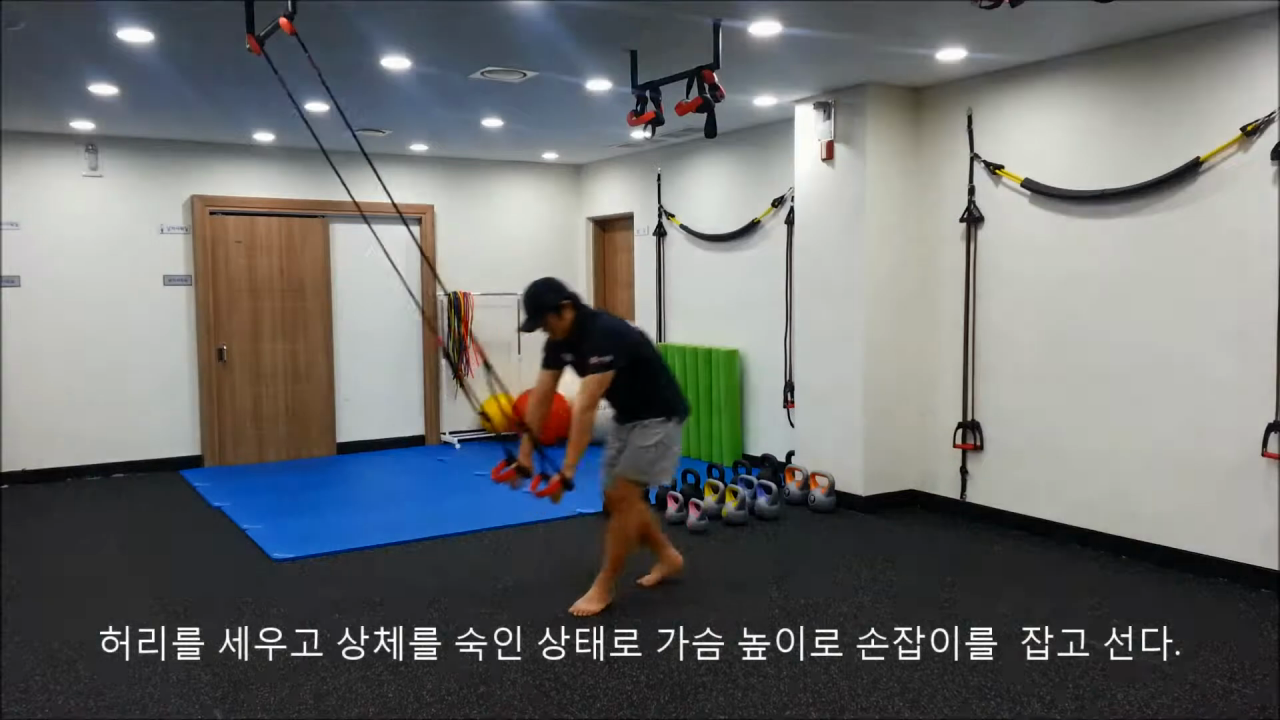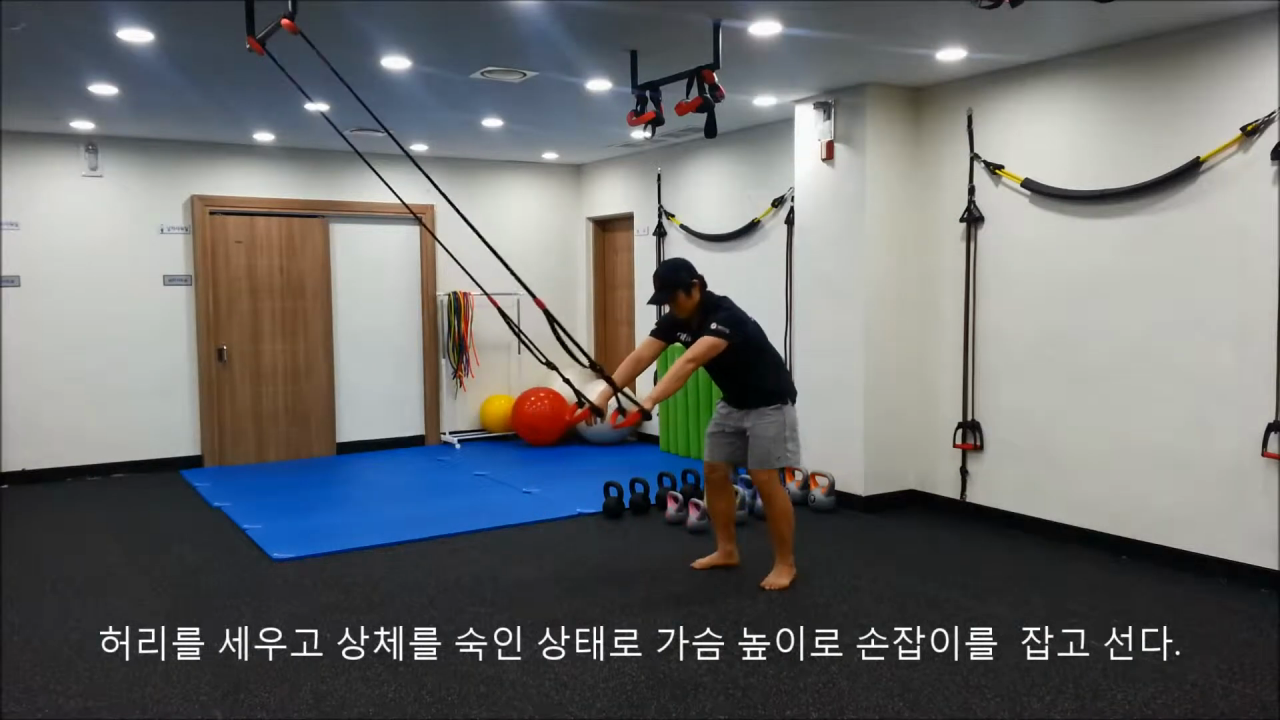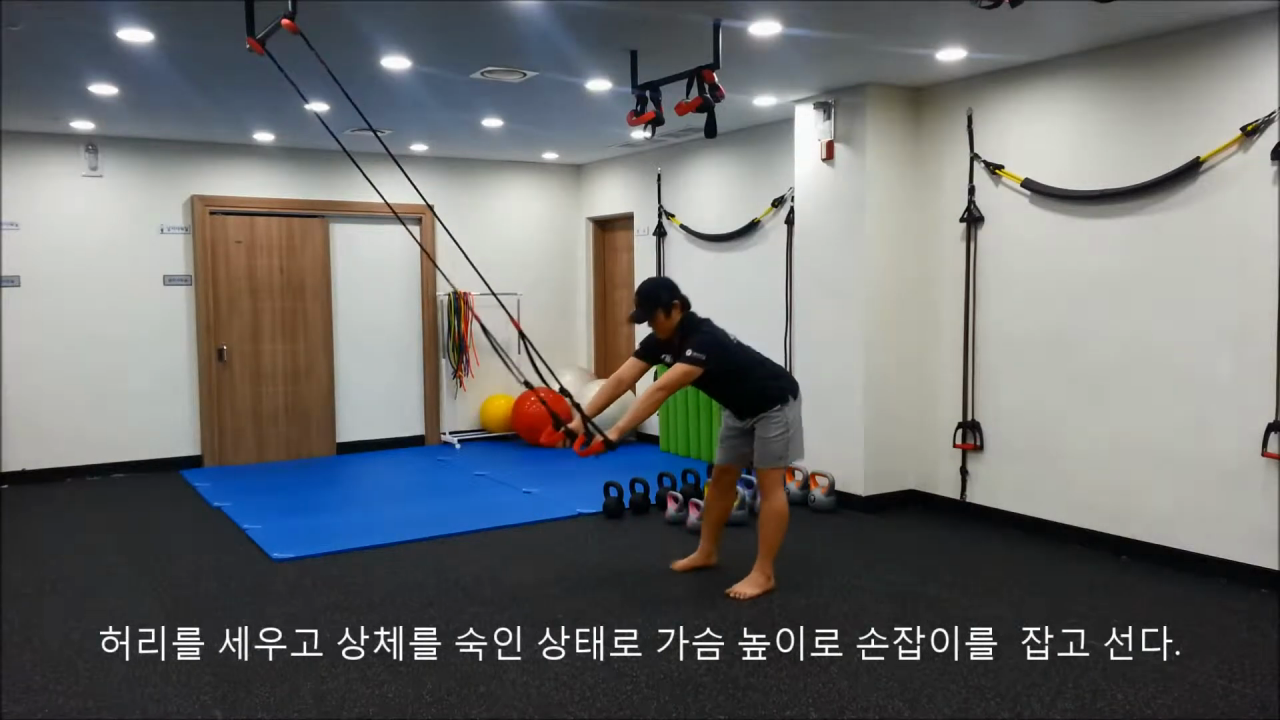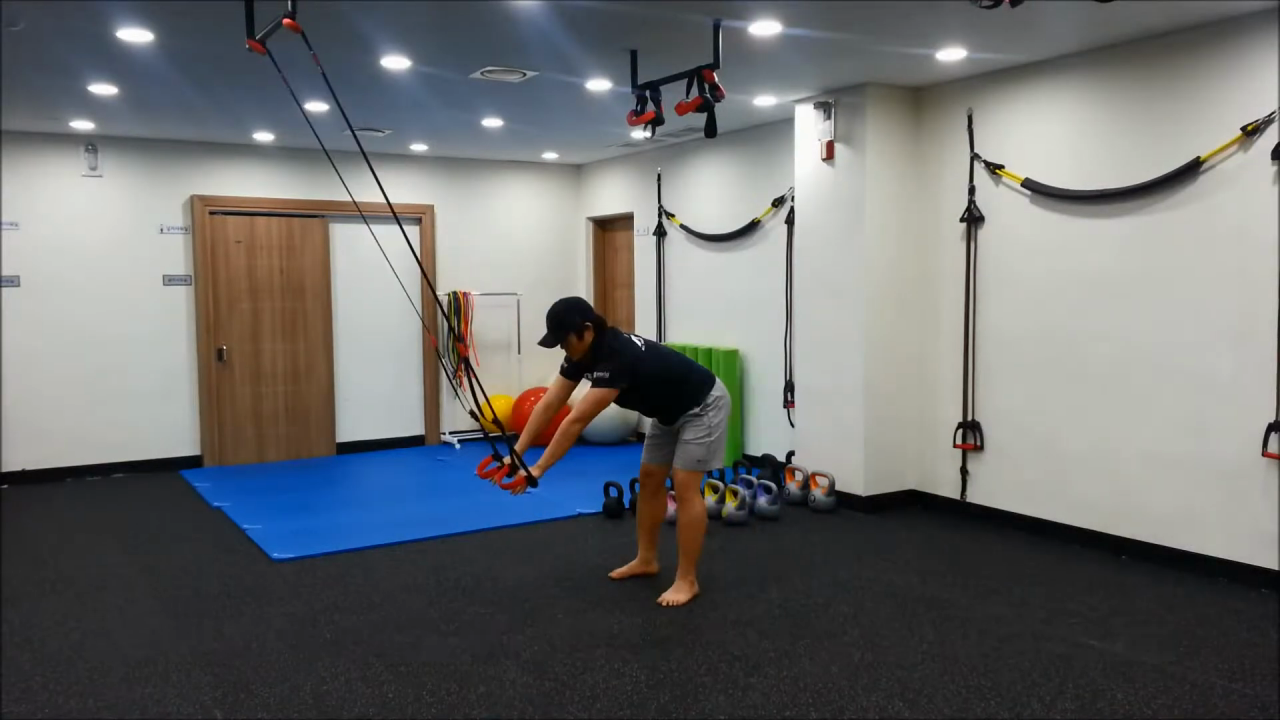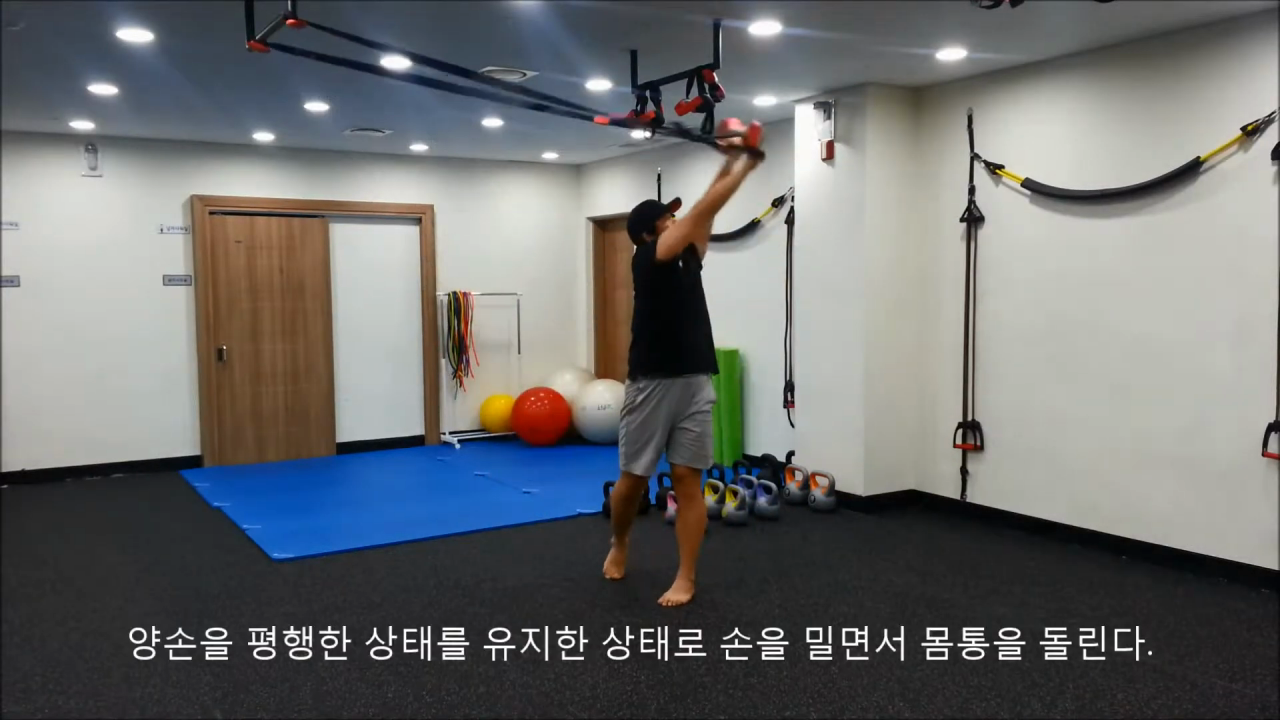
dt=1s
person 1, frame 1
left shoulder: (606, 335)
right shoulder: (560, 341)
left elbow: (585, 407)
right elbow: (541, 397)
left wrist: (568, 469)
right wrist: (525, 452)
left hip: (659, 417)
right hip: (628, 417)
left knee: (624, 497)
right knee: (619, 498)
left ankle: (602, 589)
right ankle: (668, 558)
person 1, frame 2
left shoulder: (726, 316)
right shoulder: (676, 320)
left elbow: (689, 363)
right elbow: (640, 358)
left wrist: (649, 401)
right wrist: (604, 395)
left hip: (770, 402)
right hip: (733, 402)
left knee: (764, 479)
right knee: (715, 473)
left ankle: (785, 563)
right ankle: (726, 550)
person 1, frame 3
left shoulder: (705, 339)
right shoulder: (661, 341)
left elbow: (661, 390)
right elbow: (621, 380)
left wrist: (616, 432)
right wrist: (581, 419)
left hip: (775, 404)
right hip: (740, 408)
left knee: (768, 483)
right knee: (723, 476)
left ankle: (763, 573)
right ankle: (706, 553)
person 1, frame 4
left shoulder: (617, 357)
right shoulder: (581, 355)
left elbow: (577, 420)
right elbow: (549, 404)
left wrist: (538, 469)
right wrist: (516, 453)
left hip: (703, 405)
right hip: (669, 411)
left knee: (685, 486)
right knee: (649, 479)
left ankle: (687, 579)
right ankle: (646, 560)
person 1, frame 5
left shoulder: (688, 259)
right shoulder: (647, 260)
left elbow: (706, 214)
right elbow: (699, 212)
left wrist: (737, 161)
right wrist: (743, 164)
left hip: (695, 385)
right hip: (651, 385)
left knee: (687, 480)
right knee: (633, 477)
left ankle: (686, 578)
right ankle: (618, 546)
